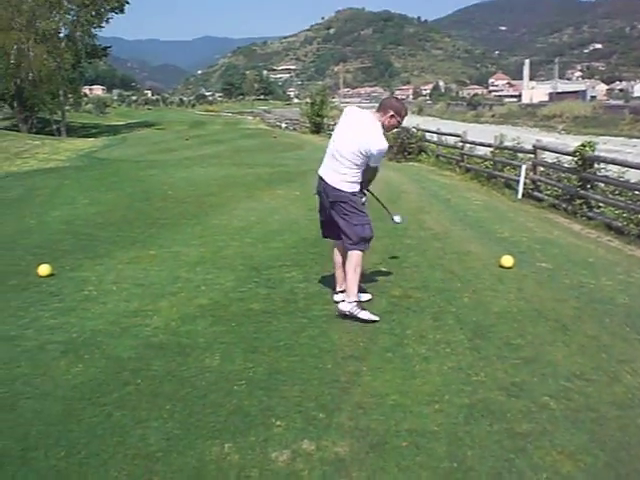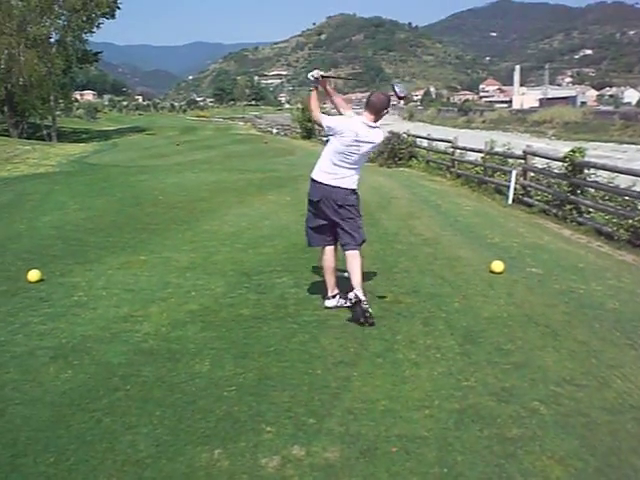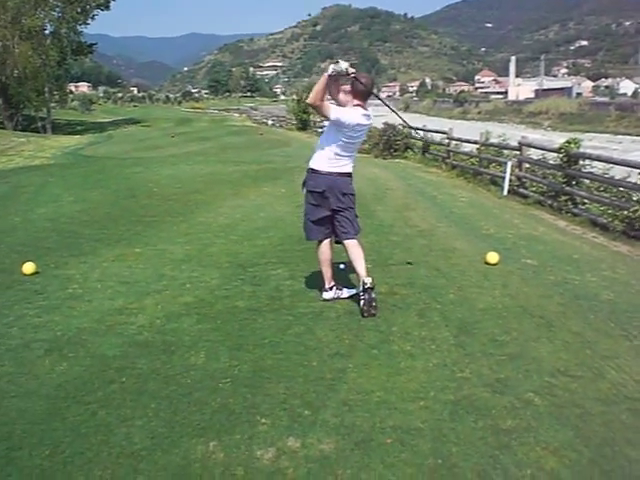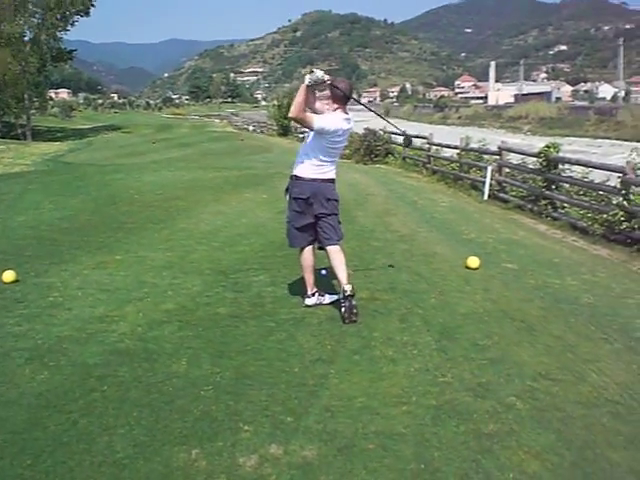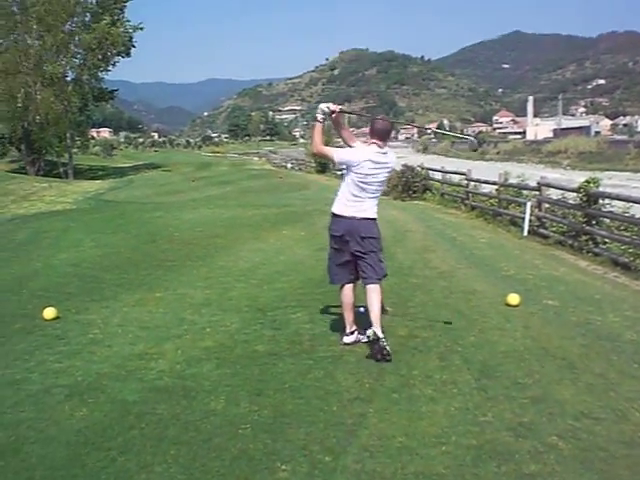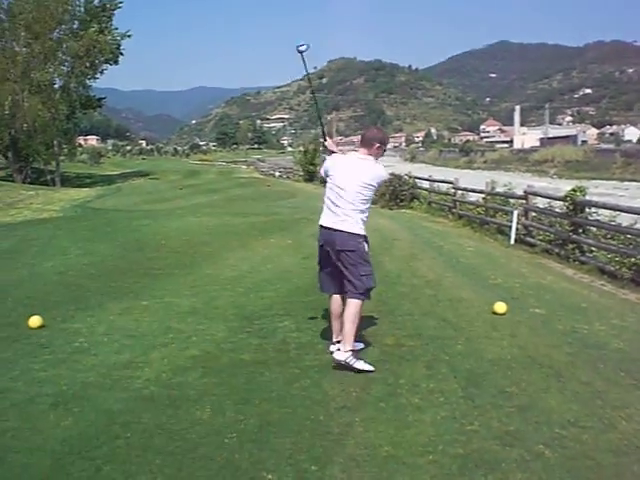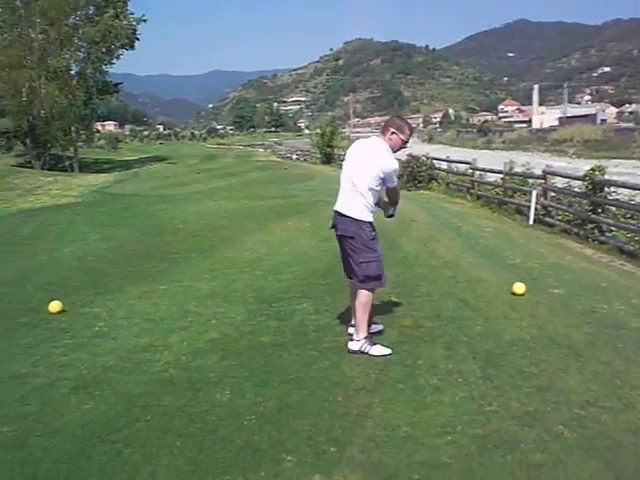
dt=0.2s
person 1, frame 1
left shoulder: (352, 113)
right shoulder: (378, 144)
right elbow: (368, 176)
right wrist: (364, 190)
left hip: (326, 183)
right hip: (345, 192)
left knee: (342, 239)
right knee: (357, 242)
left ankle: (342, 290)
right ankle: (350, 301)
person 1, frame 2
left shoulder: (345, 125)
right shoulder: (378, 136)
left elbow: (315, 115)
left wrist: (316, 87)
right wrist: (327, 88)
left hip: (319, 187)
right hip: (345, 193)
left knee: (327, 242)
right knee: (351, 244)
left ankle: (333, 295)
right ankle: (357, 293)
person 1, frame 3
left shoulder: (348, 116)
right shoulder: (365, 116)
left elbow: (313, 101)
right elbow: (337, 96)
left wrist: (331, 73)
right wrist: (337, 75)
left hip: (319, 178)
right hip: (343, 181)
left knee: (323, 236)
right knee: (349, 236)
left ankle: (329, 287)
right ankle: (365, 282)
person 1, frame 4
left shoulder: (331, 122)
right shoulder: (344, 120)
left elbow: (295, 114)
right elbow: (312, 106)
left wrist: (309, 83)
right wrist: (313, 85)
left hip: (303, 185)
right hip: (326, 186)
left knee: (306, 243)
right knee: (332, 242)
left ankle: (311, 293)
right ankle: (346, 288)
person 1, frame 5
left shoulder: (358, 156)
right shoulder: (390, 159)
left elbow: (317, 149)
left wrist: (320, 118)
right wrist: (337, 120)
left hip: (342, 222)
right hip: (367, 224)
left knee: (346, 279)
right knee: (372, 279)
left ankle: (350, 331)
right ankle: (376, 329)
person 1, frame 6
left shoulder: (335, 162)
right shoulder: (379, 173)
left elbow: (324, 171)
left hip: (327, 232)
right hip: (352, 237)
left knee: (336, 290)
right knee: (358, 291)
left ankle: (338, 340)
right ankle: (344, 351)
person 1, frame 7
left shoulder: (357, 146)
right shoulder: (389, 162)
right elbow: (393, 197)
left wrist: (379, 202)
right wrist: (389, 208)
left hip: (341, 216)
right hip: (358, 222)
left knee: (356, 275)
right knee: (369, 279)
left ankle: (357, 323)
right ankle: (359, 338)
